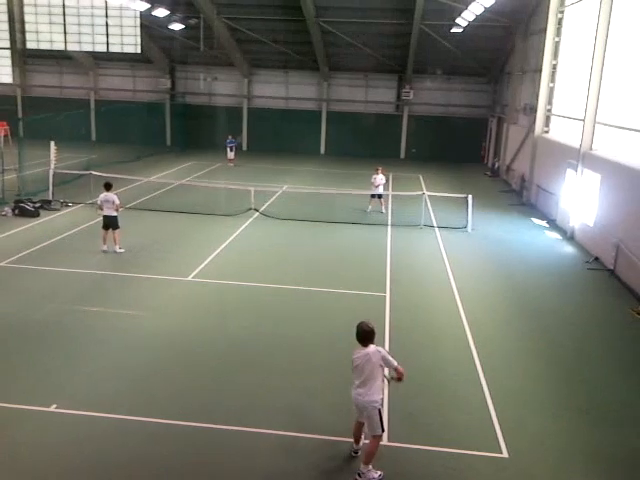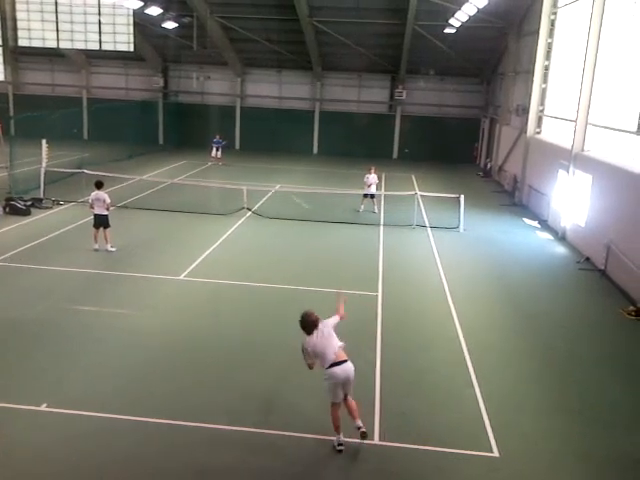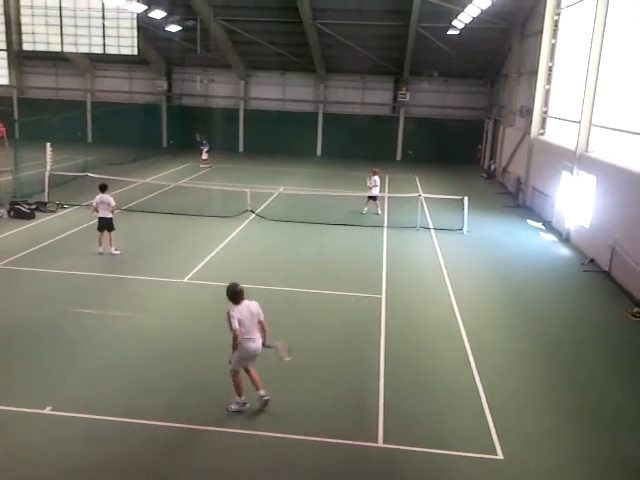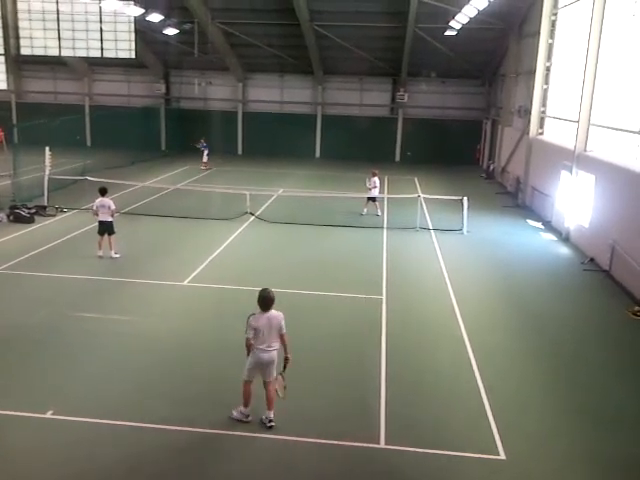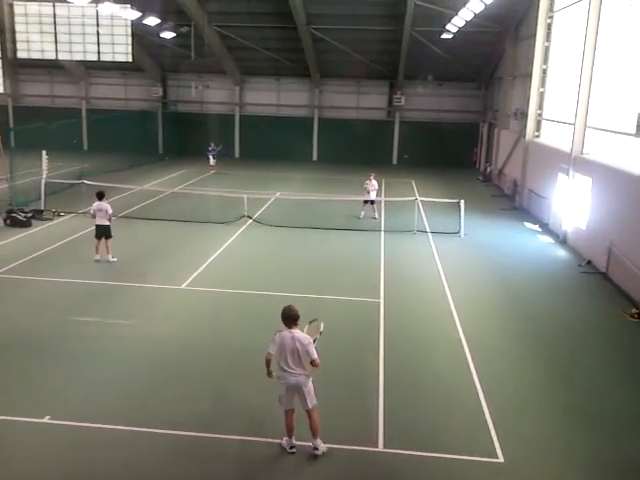
dt=1s
person 1, frame 1
left shoulder: (356, 354)
right shoulder: (378, 352)
right elbow: (399, 370)
right wrist: (399, 377)
left hip: (357, 396)
right hip: (370, 400)
left knee: (360, 421)
right knee: (376, 436)
left ankle: (356, 447)
person 1, frame 2
left shoulder: (307, 344)
right shoulder: (326, 325)
left elbow: (310, 366)
right elbow: (341, 314)
right wrist: (341, 301)
left hip: (333, 373)
right hip: (347, 367)
left knee: (335, 405)
right knee: (348, 399)
left ankle: (339, 440)
right ankle: (359, 425)
person 1, frame 3
left shoulder: (232, 312)
right shoulder: (254, 305)
left elbow: (236, 335)
right elbow: (263, 325)
left wrist: (234, 347)
right wrist: (264, 339)
left hip: (243, 346)
right hip: (257, 344)
left knee: (235, 371)
right knee: (249, 369)
left ankle: (241, 401)
right ankle: (262, 394)
person 1, frame 4
left shoulder: (253, 319)
right shoulder: (279, 316)
left elbow: (248, 342)
right elbow: (283, 337)
left wrist: (249, 354)
right wrist: (287, 353)
left hip: (257, 355)
right hip: (272, 355)
left knee: (247, 382)
right knee: (269, 384)
left ankle: (244, 412)
right ankle: (269, 417)
person 1, frame 5
left shoulder: (279, 337)
right shoulder: (306, 339)
left elbow: (268, 358)
right elbow: (316, 363)
left wrist: (268, 370)
right wrist: (311, 361)
left hip: (286, 379)
right hip: (303, 379)
left knee: (289, 412)
right knee: (311, 411)
left ankle: (290, 443)
right ankle: (316, 444)
